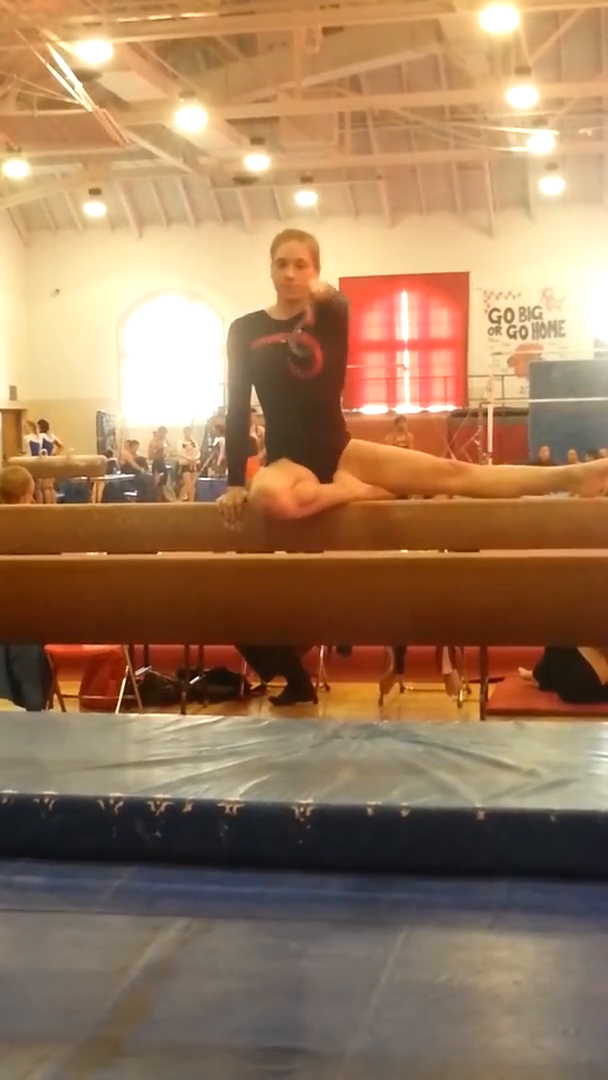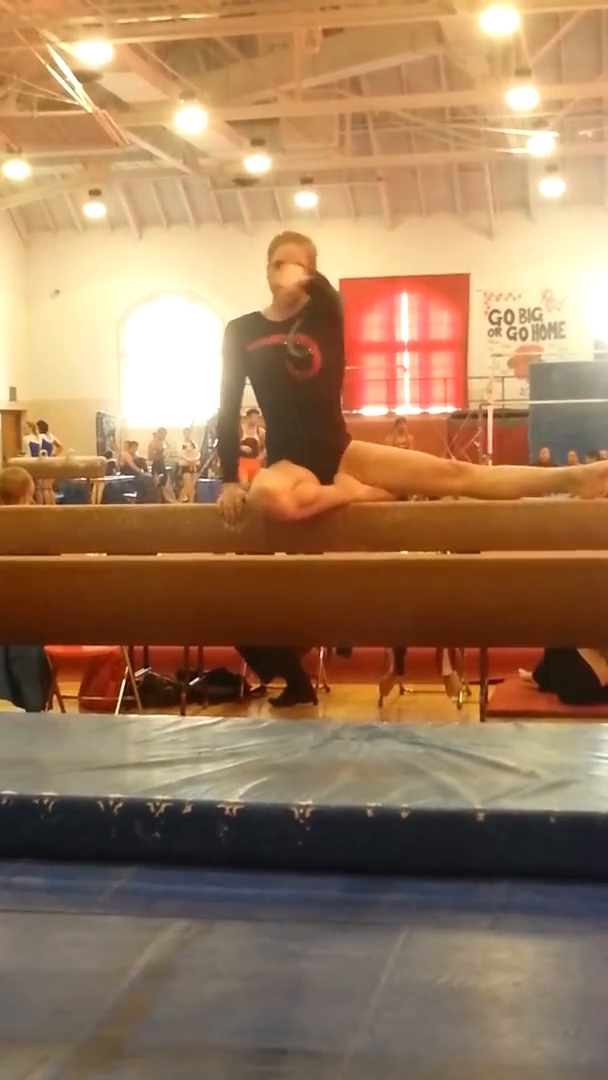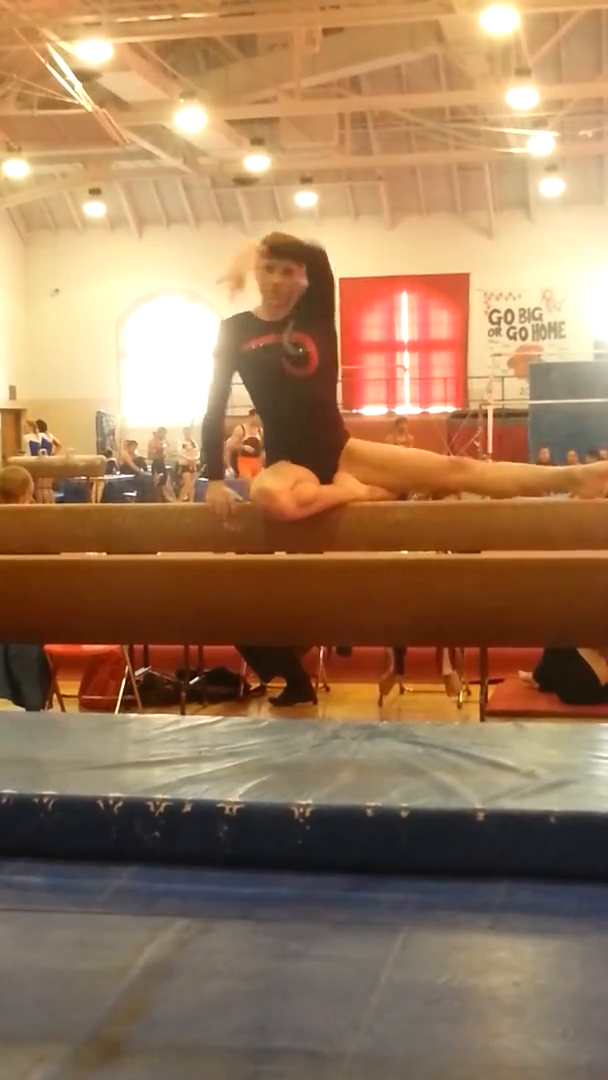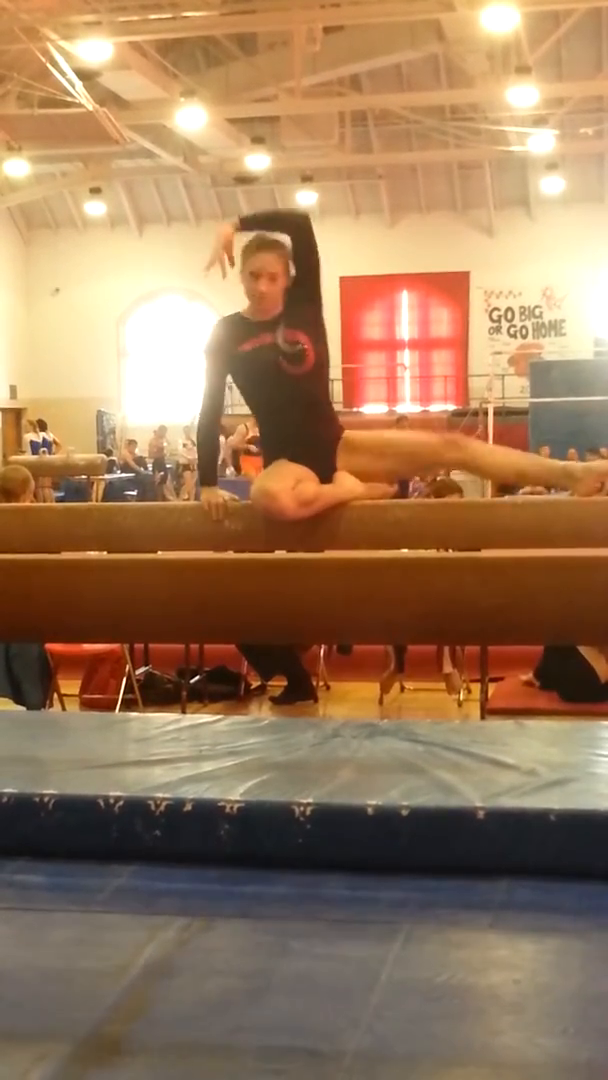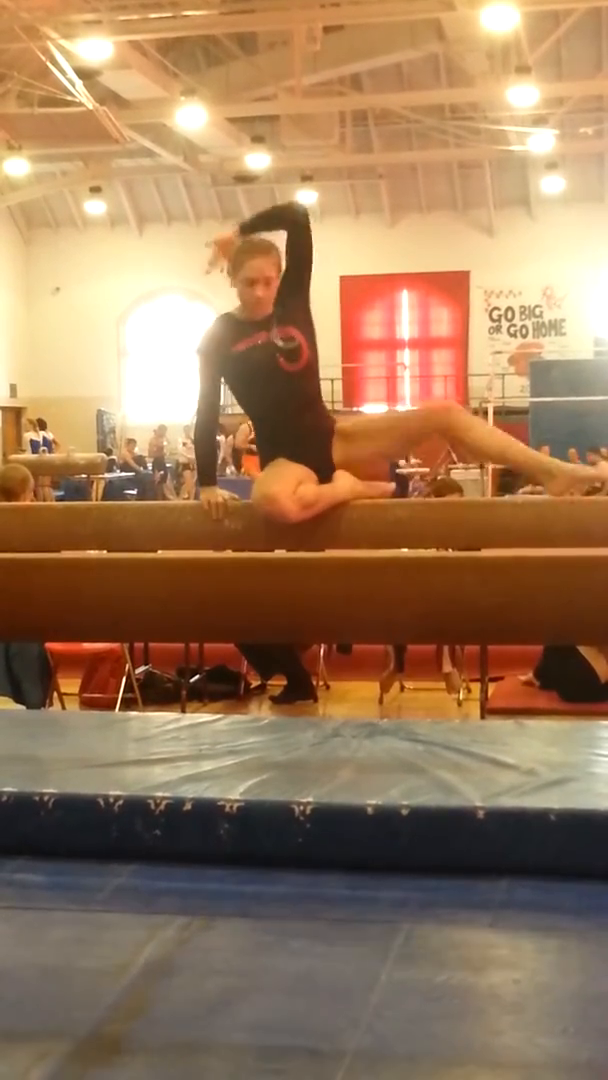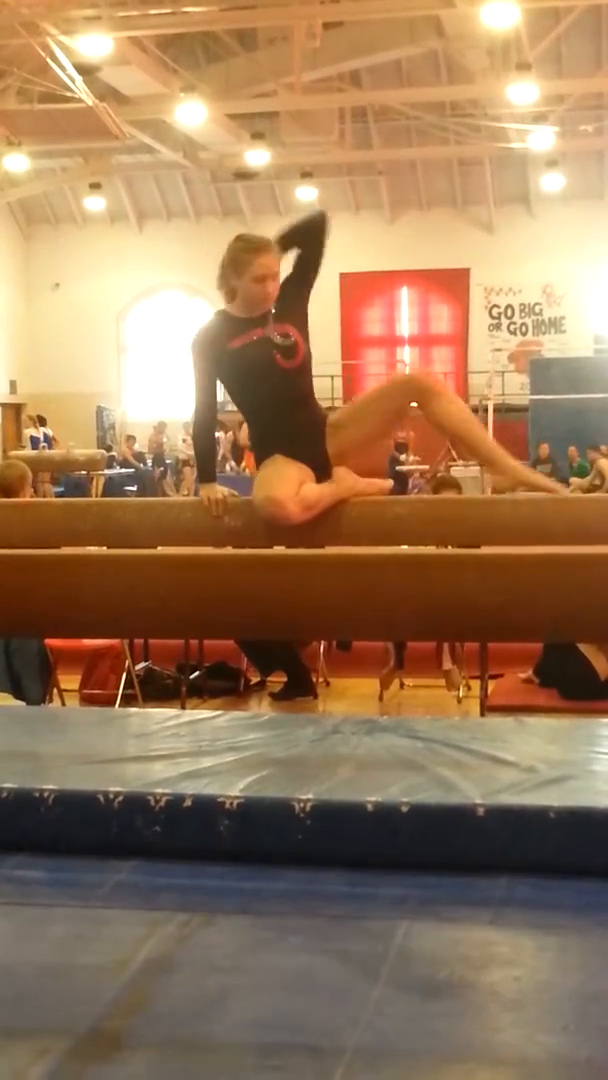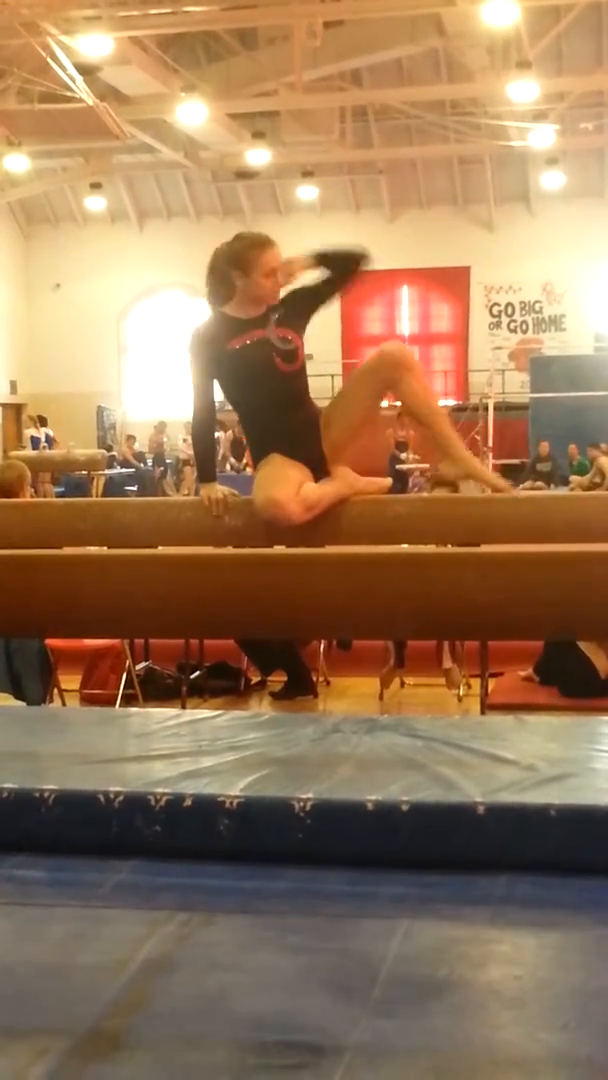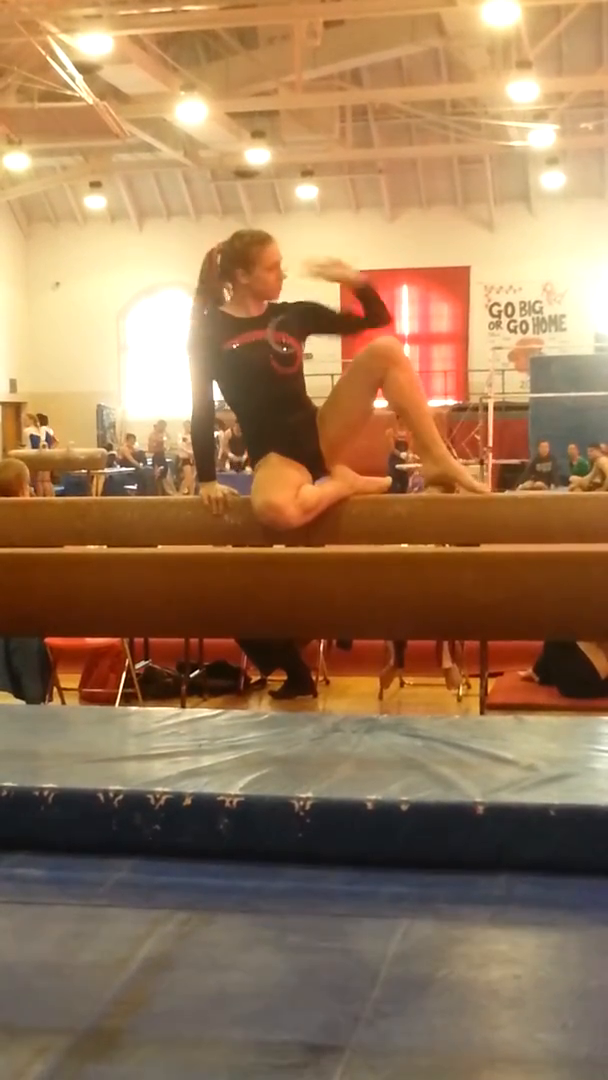
dt=0.1s
person 1, frame 1
left shoulder: (329, 315)
right shoulder: (244, 330)
left elbow: (336, 302)
right elbow: (237, 410)
left wrist: (319, 289)
right wrist: (235, 482)
left hip: (338, 448)
right hip: (288, 459)
left knee: (452, 473)
right knee: (268, 495)
left ankle: (573, 476)
right ankle: (355, 491)
person 1, frame 2
left shoulder: (324, 312)
right shoulder: (241, 331)
left elbow: (325, 293)
right elbow: (229, 409)
left wrist: (301, 278)
right wrist: (230, 482)
left hip: (338, 450)
right hip: (289, 460)
left knee: (453, 473)
right knee: (268, 495)
left ankle: (573, 478)
right ankle: (355, 492)
person 1, frame 3
left shoulder: (315, 311)
right shoulder: (236, 332)
left elbow: (317, 256)
right elbow: (216, 409)
left wrist: (259, 251)
right wrist: (216, 481)
left hip: (339, 450)
right hip: (289, 462)
left knee: (453, 470)
right knee: (270, 498)
right ankle: (348, 493)
person 1, frame 4
left shoulder: (303, 303)
right shoulder: (227, 334)
left elbow: (301, 224)
right elbow: (211, 411)
left wrist: (235, 226)
right wrist: (209, 484)
left hip: (335, 444)
right hip: (288, 458)
left knee: (449, 445)
right knee: (270, 497)
left ankle: (570, 473)
right ankle: (351, 489)
person 1, frame 5
left shoulder: (292, 304)
right shoulder: (218, 339)
left elbow: (296, 216)
right elbow: (207, 414)
left wrist: (238, 233)
right wrist: (209, 484)
left hip: (331, 440)
right hip: (284, 459)
left knee: (441, 413)
right knee: (273, 501)
left ankle: (555, 474)
right ankle: (349, 488)
person 1, frame 6
left shoulder: (288, 301)
right shoulder: (211, 335)
left elbow: (318, 224)
right elbow: (204, 411)
left wrist: (272, 249)
right wrist: (207, 480)
left hip: (323, 434)
right hip: (280, 454)
left knee: (419, 381)
right knee: (277, 504)
left ankle: (514, 472)
right ankle: (346, 485)
person 1, frame 7
left shoulder: (290, 308)
right shoulder: (209, 335)
left elbow: (356, 259)
right elbow: (203, 411)
left wrist: (307, 262)
right wrist: (208, 480)
left hip: (322, 434)
right hip: (276, 455)
left knee: (395, 355)
right knee: (277, 505)
left ankle: (462, 461)
right ankle: (345, 483)
person 1, frame 8
left shoulder: (291, 316)
right shoulder: (208, 332)
left elbow: (377, 319)
right elbow: (202, 408)
left wrist: (354, 280)
right wrist: (207, 479)
left hip: (320, 433)
right hip: (274, 453)
left knee: (384, 347)
right knee: (275, 509)
left ankle: (440, 461)
right ankle: (348, 483)
